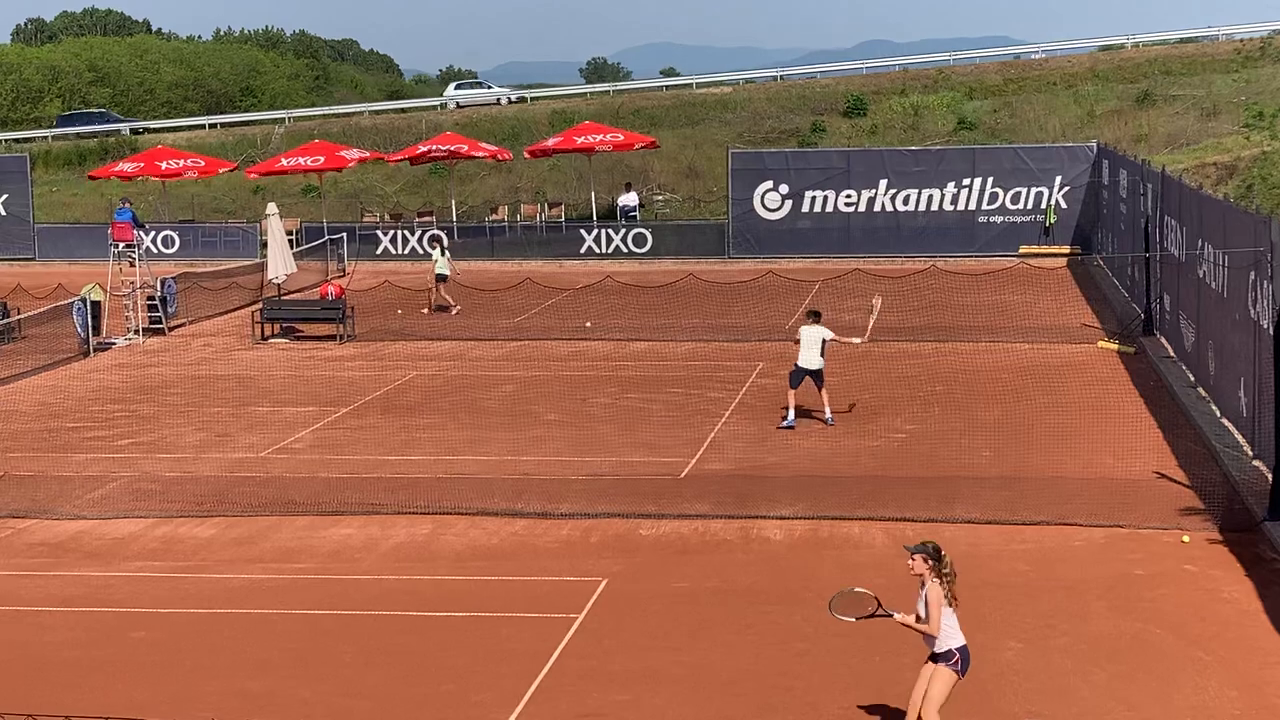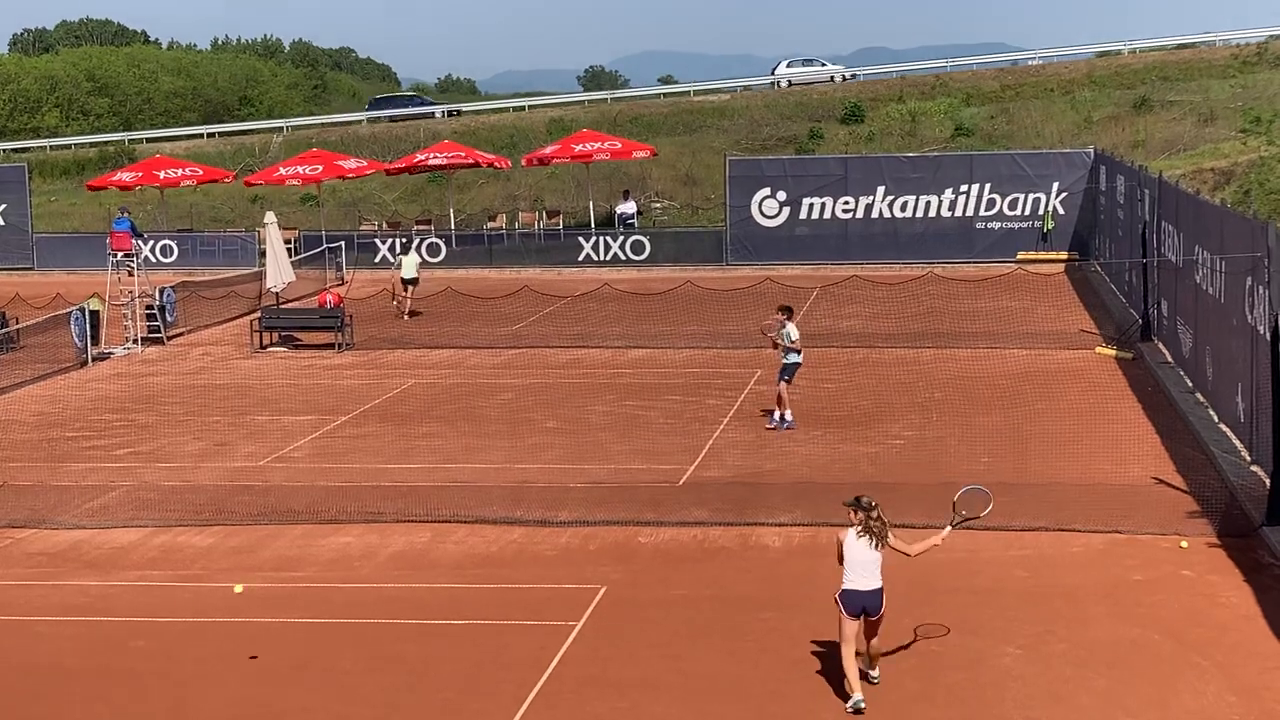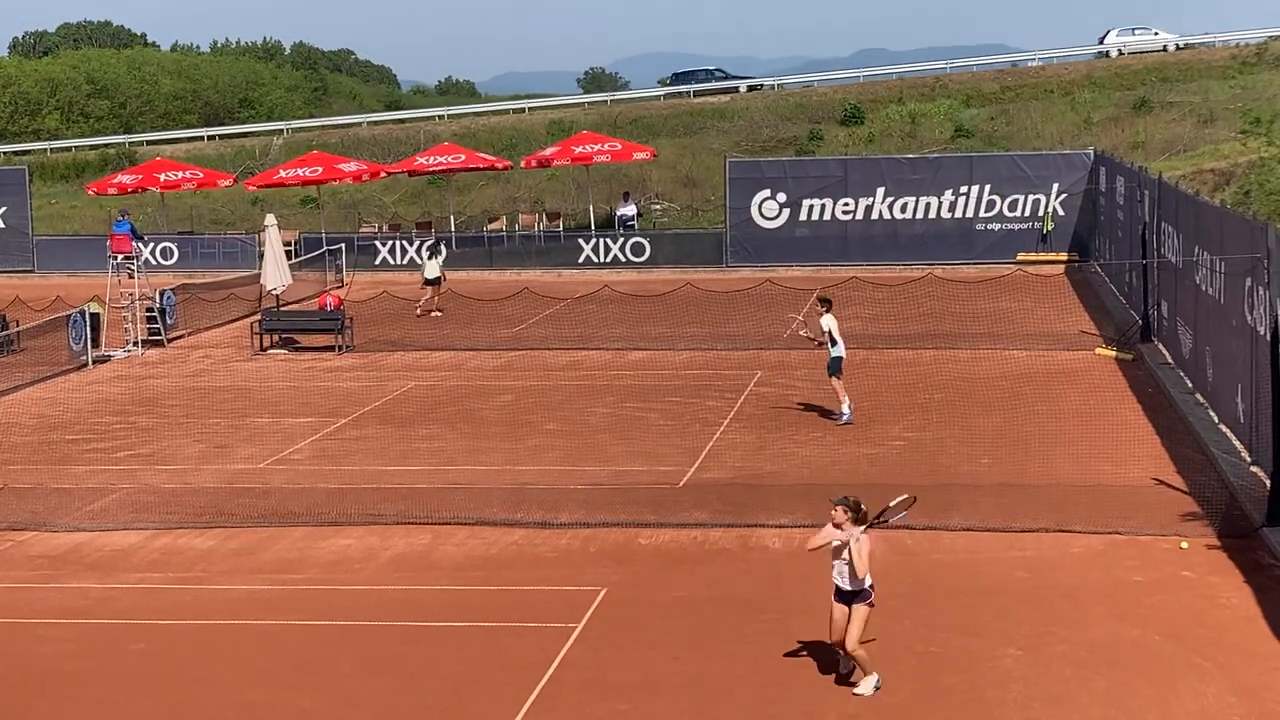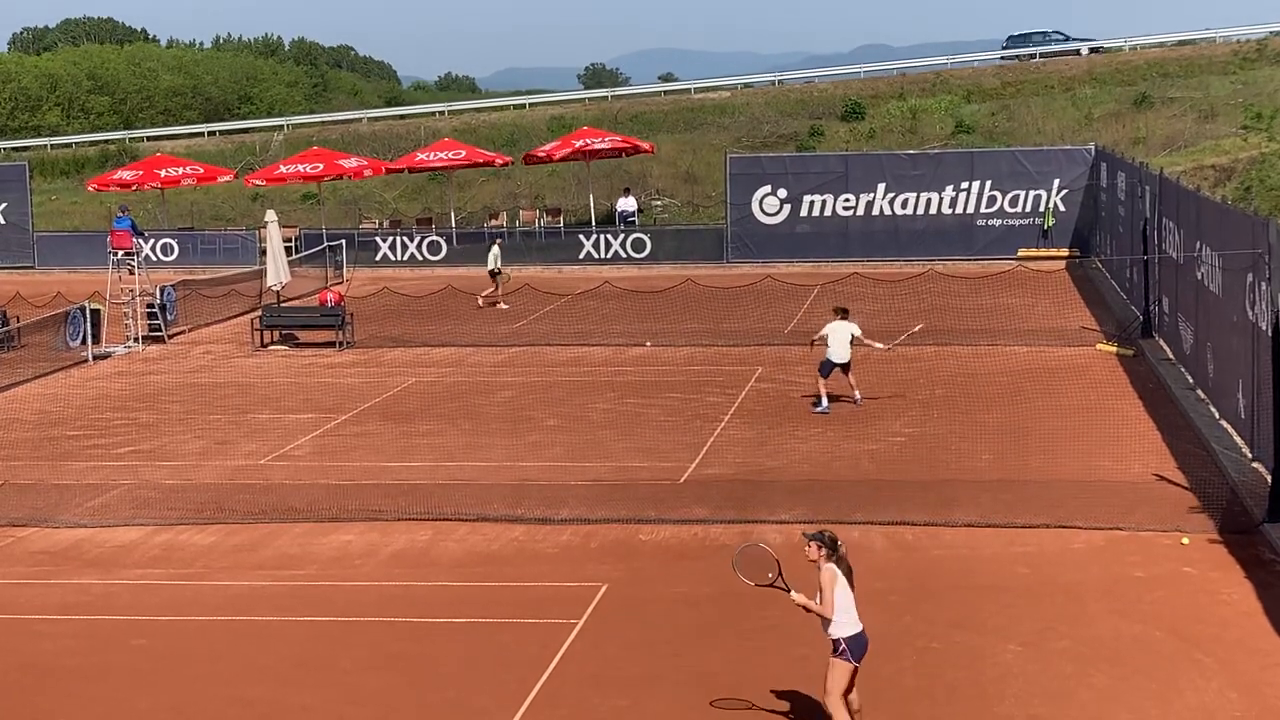
dt=1s
person 1, frame 1
left shoulder: (934, 589)
right shoulder: (926, 585)
left elbow: (934, 630)
left wrist: (907, 622)
right wrist: (909, 619)
left hip: (953, 656)
right hip: (938, 655)
person 1, frame 2
left shoulder: (843, 535)
right shoulder: (882, 534)
right elbow: (911, 551)
right wrist: (937, 538)
left hip: (849, 597)
right hip: (874, 596)
left knee: (847, 650)
right knee: (871, 634)
left ankle: (857, 695)
right ankle: (872, 671)
person 1, frame 3
left shoulder: (863, 538)
right shoulder: (832, 529)
left elbow: (861, 574)
right elbow: (810, 545)
left wrist: (852, 546)
right wrist: (835, 538)
left hip: (862, 593)
right hip: (841, 591)
left knee: (852, 645)
right knee: (836, 641)
left ankle: (871, 677)
right ankle: (847, 656)
person 1, frame 4
left shoulder: (827, 572)
right shoulder: (833, 571)
left elbow: (828, 613)
left wrist: (805, 602)
right wrist: (809, 604)
left hip: (848, 642)
right hip: (854, 638)
left knee: (832, 699)
right knee: (845, 688)
